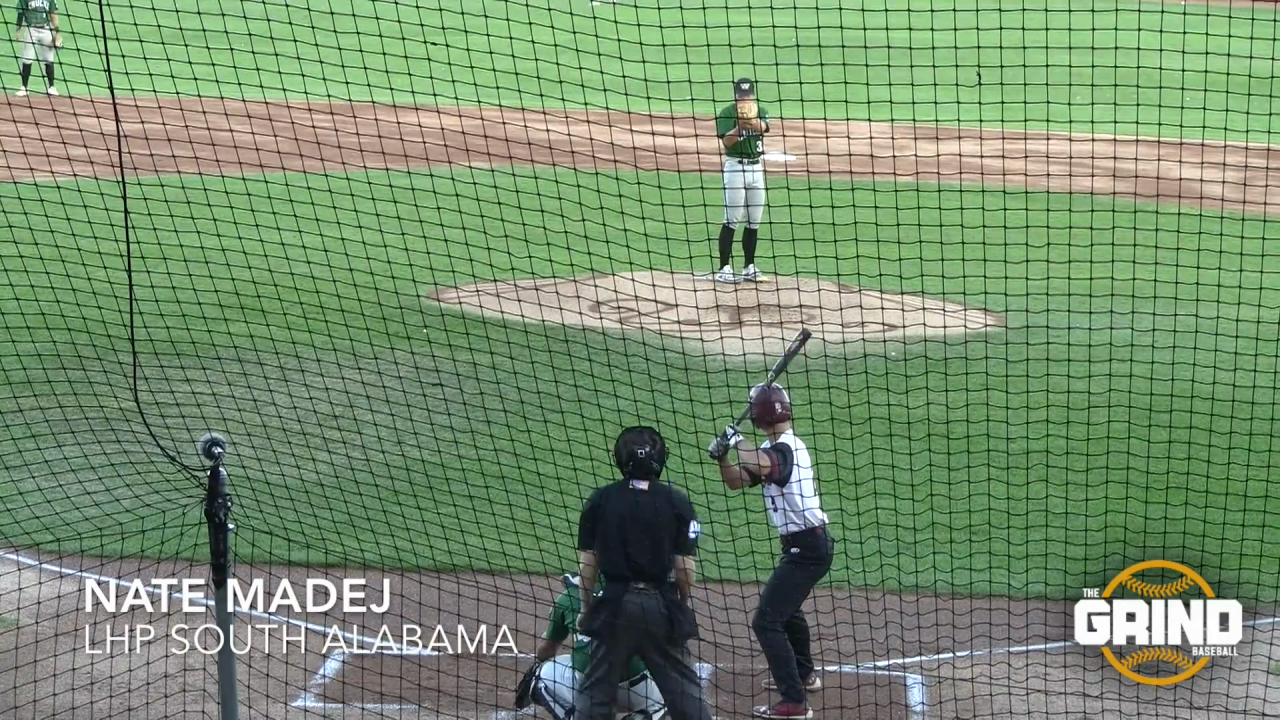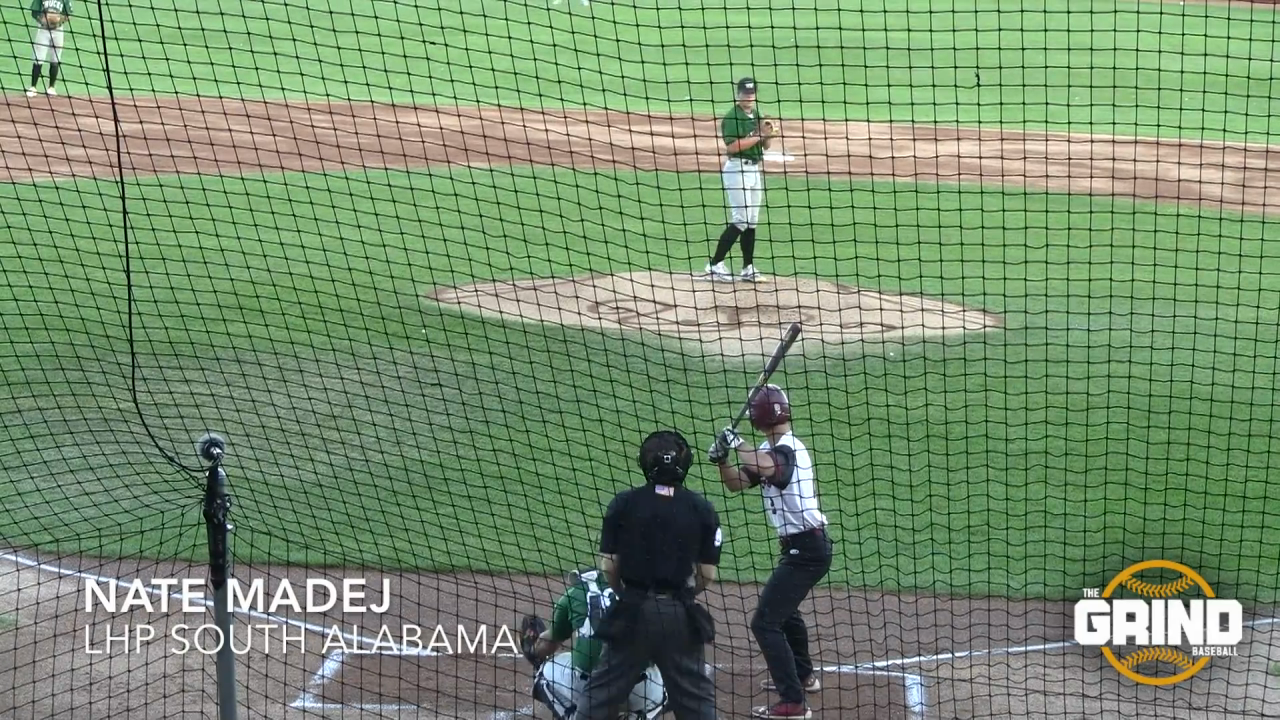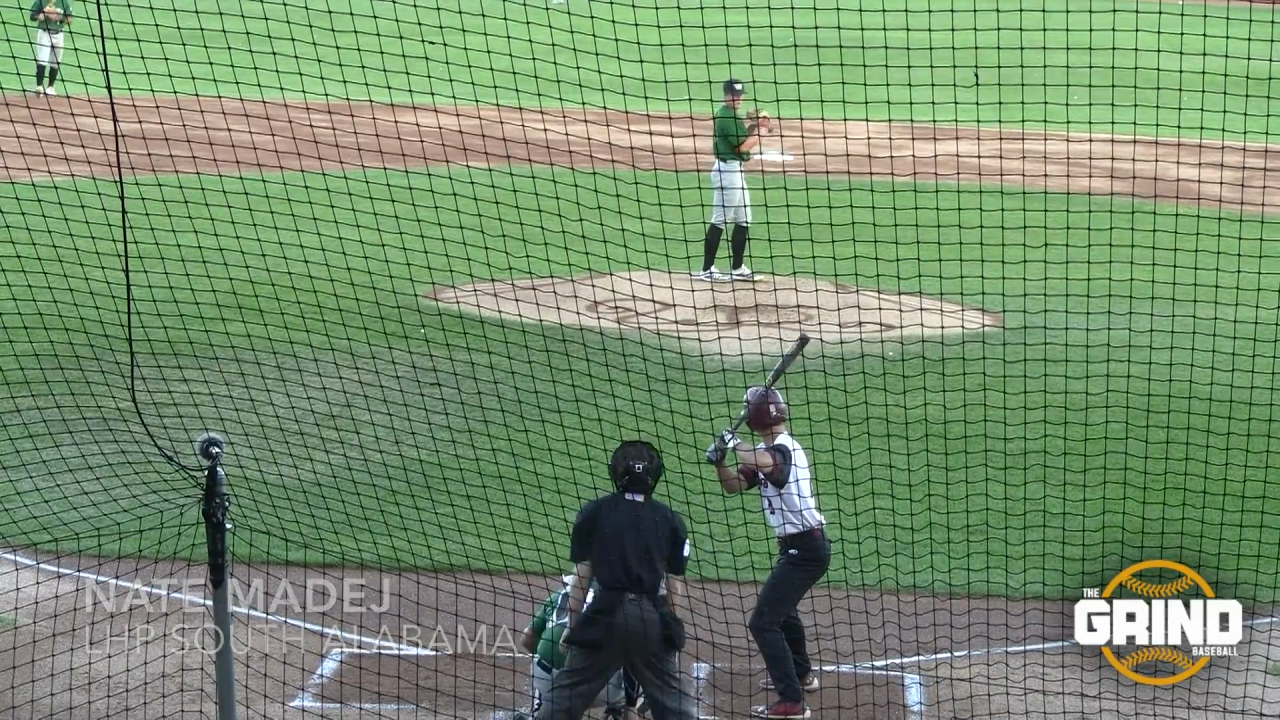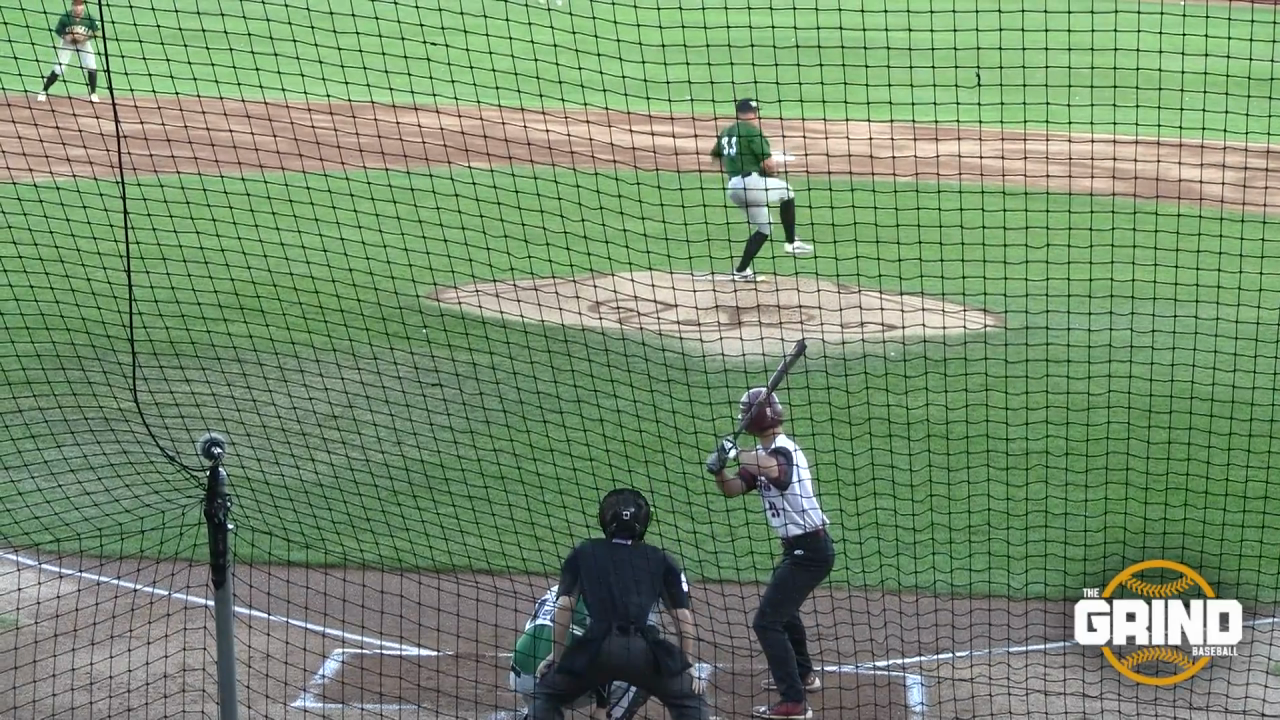
dt=1s
person 1, frame 1
left shoulder: (786, 447)
right shoulder: (773, 448)
left elbow: (762, 466)
right elbow: (737, 482)
left wrist: (738, 441)
right wrist: (722, 455)
left hip: (807, 547)
right hip: (805, 544)
left knee: (766, 621)
right knee: (786, 609)
right ankle: (804, 674)
person 1, frame 2
left shoulder: (787, 449)
right shoulder: (770, 449)
left elbow: (767, 468)
right elbow: (737, 483)
left wrist: (737, 444)
right wrist: (723, 459)
left hip: (806, 548)
right hip: (802, 546)
left knee: (765, 622)
right knee: (784, 609)
right ankle: (803, 675)
person 1, frame 3
left shoulder: (784, 448)
right shoulder: (767, 450)
left elbow: (765, 464)
right elbow: (734, 485)
left wrist: (735, 444)
right wrist: (719, 460)
left hip: (805, 549)
right hip: (801, 546)
left knee: (763, 621)
right knee: (782, 608)
right ankle: (801, 674)
person 1, frame 4
left shoulder: (784, 450)
right shoulder: (762, 454)
left elbow: (772, 471)
right elbow: (733, 489)
left wrist: (737, 453)
right wrist: (719, 470)
left hip: (810, 550)
right hip: (801, 548)
left knee: (767, 621)
right knee: (782, 608)
right ankle: (803, 674)
person 2, frame 1
left shoulder: (600, 500)
right shoulder: (677, 502)
left elbow: (588, 562)
right elbow: (684, 566)
left wrist: (585, 606)
right wrist: (683, 603)
left hip: (615, 604)
right hip: (661, 605)
left knee: (596, 690)
right knee: (683, 686)
person 2, frame 2
left shoulder: (623, 504)
right shoulder: (702, 509)
left elbow: (609, 566)
right elbow: (707, 574)
left hip: (634, 609)
right hip: (680, 612)
left knee: (600, 690)
right knee: (696, 694)
person 2, frame 3
left shoulder: (593, 513)
right shoulder: (671, 520)
left elbow: (582, 576)
right elbow: (674, 585)
left wrist: (573, 623)
right wrist: (670, 630)
left hip: (606, 615)
right hip: (651, 617)
left knee: (565, 694)
person 2, frame 4
left shoulder: (583, 553)
right shoulder: (660, 559)
left elbow: (563, 608)
right elbow: (683, 615)
left wrist: (556, 656)
right wrist: (688, 664)
left hip: (598, 649)
right hip: (643, 650)
left knee: (546, 694)
right knee: (690, 699)
person 3, frame 1
left shoulder: (760, 111)
right shoulder: (727, 113)
left elbow: (763, 127)
right elbow: (726, 141)
left wrist: (752, 121)
right wrist: (739, 126)
left hip: (756, 168)
right hip: (735, 168)
left knee: (754, 221)
right knee: (732, 220)
left ankle: (749, 267)
right ankle: (724, 268)
person 3, frame 2
left shoulder: (757, 115)
right shoulder: (732, 117)
left elbow: (765, 146)
right elbow: (733, 147)
left wrist: (767, 134)
right wrist: (759, 135)
left hip: (754, 169)
right hip: (737, 170)
left knee: (751, 221)
right knee: (740, 221)
left ankle: (748, 268)
right ankle: (715, 264)
person 3, frame 3
left shoulder: (727, 114)
right shoulder: (728, 117)
left elbow: (740, 138)
right elbow: (743, 146)
left wrist: (754, 127)
right wrist: (762, 130)
left hip: (734, 170)
right hip: (728, 171)
left knee: (743, 220)
right knee: (719, 221)
left ankle: (738, 268)
right ankle: (706, 269)
person 3, frame 4
left shoulder: (725, 133)
right shoulder: (752, 132)
left elbow: (719, 159)
right elbow: (768, 163)
right wrist: (774, 174)
left hip: (734, 188)
right hip: (749, 184)
left knee: (764, 229)
right knee: (785, 191)
left ankle: (742, 270)
right ankle: (792, 242)
